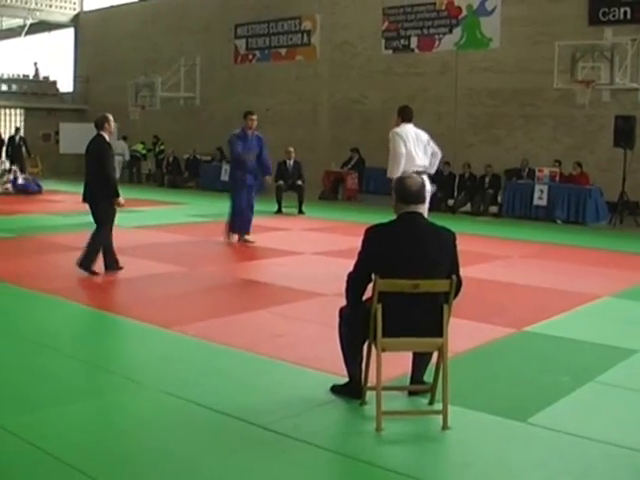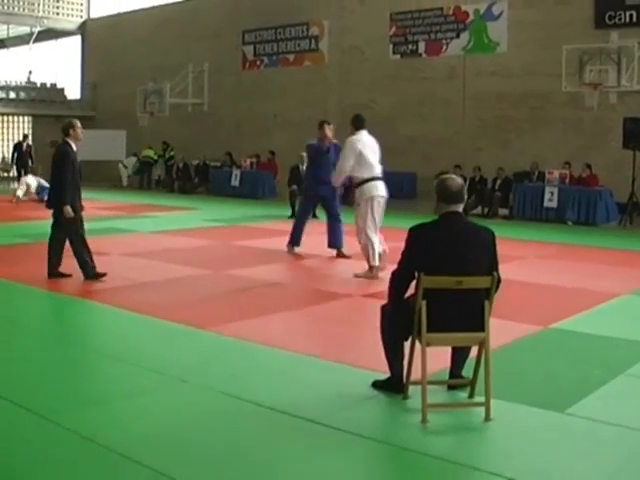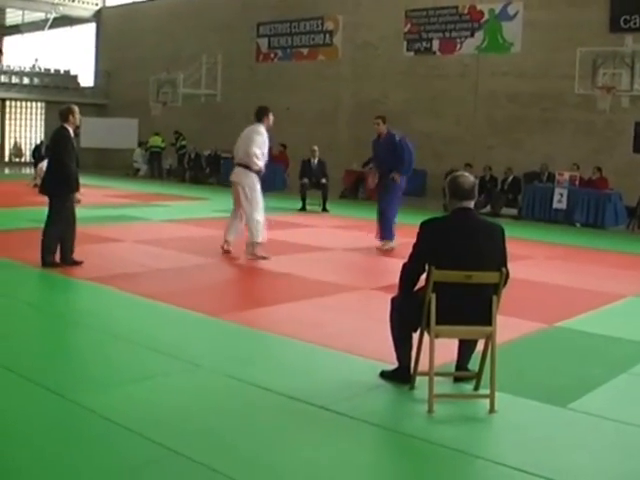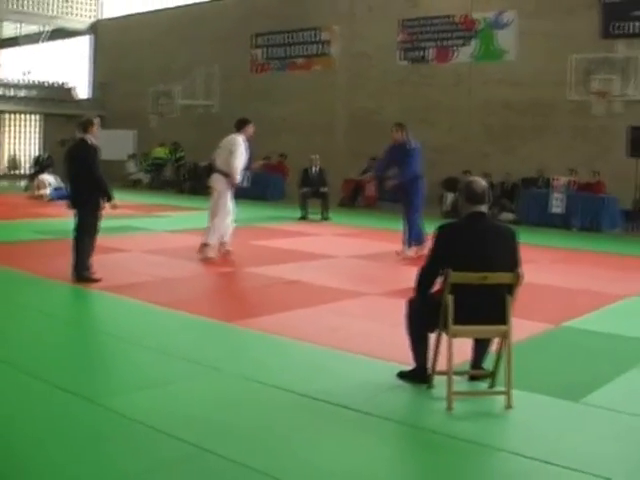
dt=1s
person 1, frame 1
left shoulder: (378, 234)
right shoulder: (445, 237)
left elbow: (357, 281)
right elbow: (454, 286)
left wrist: (353, 306)
left hip: (386, 323)
right hip: (430, 325)
left knee: (349, 315)
left ankle: (355, 384)
right ankle: (417, 380)
person 1, frame 2
left shoulder: (420, 233)
right shoulder: (485, 235)
left elbow: (402, 278)
left wrist: (393, 302)
left hip: (429, 320)
right hip: (472, 320)
left knee: (391, 312)
left ankle: (396, 378)
right ankle: (456, 374)
person 1, frame 3
left shoulder: (432, 228)
right shoulder: (495, 231)
left elbow: (412, 270)
left wrist: (403, 295)
left hip: (438, 312)
right hip: (479, 314)
left knee: (400, 304)
left ankle: (404, 369)
right ankle: (462, 367)
person 1, frame 4
left shoulder: (449, 231)
right shoulder: (507, 234)
left elbow: (430, 272)
left wrist: (420, 296)
left hip: (456, 312)
right hip: (494, 314)
left knee: (417, 306)
left ankle: (421, 369)
right ankle: (477, 367)
person 2, frame 1
left shoulder: (94, 143)
right shoulder: (104, 145)
right elbow: (108, 173)
right wrist: (117, 195)
left hip: (94, 192)
right hip: (102, 194)
left knee: (105, 226)
right knee: (105, 227)
left ankle: (111, 263)
right ankle: (86, 261)
person 2, frame 2
left shoulder: (66, 149)
right shoulder: (64, 151)
right elbow: (63, 180)
left wrist: (75, 201)
right wrist: (66, 205)
left hip: (64, 201)
right hip: (64, 201)
left knee: (59, 234)
right knee: (77, 235)
left ankle: (53, 270)
right ankle: (89, 271)
person 2, frame 3
left shoulder: (63, 134)
right shoulder: (63, 136)
right elbow: (66, 166)
left wrist: (73, 189)
right wrist: (74, 191)
left hip: (63, 187)
right hip: (61, 188)
left knee: (68, 222)
right knee: (56, 222)
left ankle: (67, 256)
right ankle: (48, 258)
person 2, frame 4
left shoulder: (73, 149)
right shoulder: (90, 149)
left elbow: (72, 175)
right elbow: (97, 176)
left wrist: (73, 197)
right wrist: (109, 197)
left hip: (79, 197)
right hip: (90, 199)
left knee: (82, 234)
right knee: (86, 235)
left ankle: (81, 268)
right ankle: (81, 271)
person 3, frame 1
left shoulder: (397, 133)
right shoulder: (422, 134)
left elbow: (398, 156)
right elbow: (437, 153)
left wrist: (394, 177)
right wrist: (428, 171)
right hip: (423, 181)
person 3, frame 2
left shoulder: (353, 141)
right shoulder: (373, 141)
left elbow: (344, 166)
left wrist: (335, 183)
right wrist: (350, 177)
left hip: (367, 189)
right hip: (378, 187)
left knee: (367, 230)
right knee: (369, 227)
left ankle: (373, 269)
right ankle: (379, 256)
person 3, frame 3
left shoulder: (250, 130)
right shoulder: (261, 133)
left elbow: (237, 150)
right elbow: (253, 151)
right wrist: (259, 167)
left hip: (239, 173)
right hip: (249, 176)
left knee: (238, 211)
right knee: (255, 211)
left ankle: (227, 242)
right ankle: (254, 248)
person 3, frame 4
left shoulder: (229, 139)
right shoulder: (240, 142)
left elbow: (216, 156)
right elbow: (234, 163)
right wrist: (235, 180)
left hip: (219, 177)
right hip: (224, 181)
left knee: (227, 214)
right knee: (220, 215)
left ankle: (223, 244)
right ankle: (206, 246)
person 4, frame 1
left shoulder: (258, 138)
right shoulder: (236, 137)
left elbow: (263, 157)
right elbow: (235, 151)
left wrist: (266, 173)
right wrist: (245, 156)
left hip: (252, 176)
right hip: (239, 176)
left knee: (249, 207)
right knee: (240, 205)
left ankle: (242, 234)
right ankle: (231, 231)
person 4, frame 2
left shoulder: (336, 147)
right shoulder: (312, 146)
right elbow: (316, 154)
right wrist: (325, 142)
left hip: (329, 187)
right hip: (313, 187)
left knee: (334, 218)
right knee: (302, 216)
left ankle: (338, 249)
right ankle: (292, 244)
person 4, frame 3
left shoulder: (396, 139)
right shoulder: (376, 142)
left elbow: (408, 157)
left wrist: (399, 173)
right wrist: (377, 171)
left hip: (396, 178)
right hip: (384, 178)
left knee: (387, 208)
right knee: (382, 209)
left ankle: (387, 239)
right ankle: (388, 240)
person 4, frame 4
left shoulder: (412, 147)
right shoulder: (394, 148)
left elbow: (410, 167)
right elbow: (386, 162)
left wrist: (397, 180)
right wrist: (376, 173)
left hip: (415, 183)
right hip: (405, 184)
left knee: (412, 215)
right knee: (413, 215)
left ankle: (410, 245)
right ankle: (421, 243)
